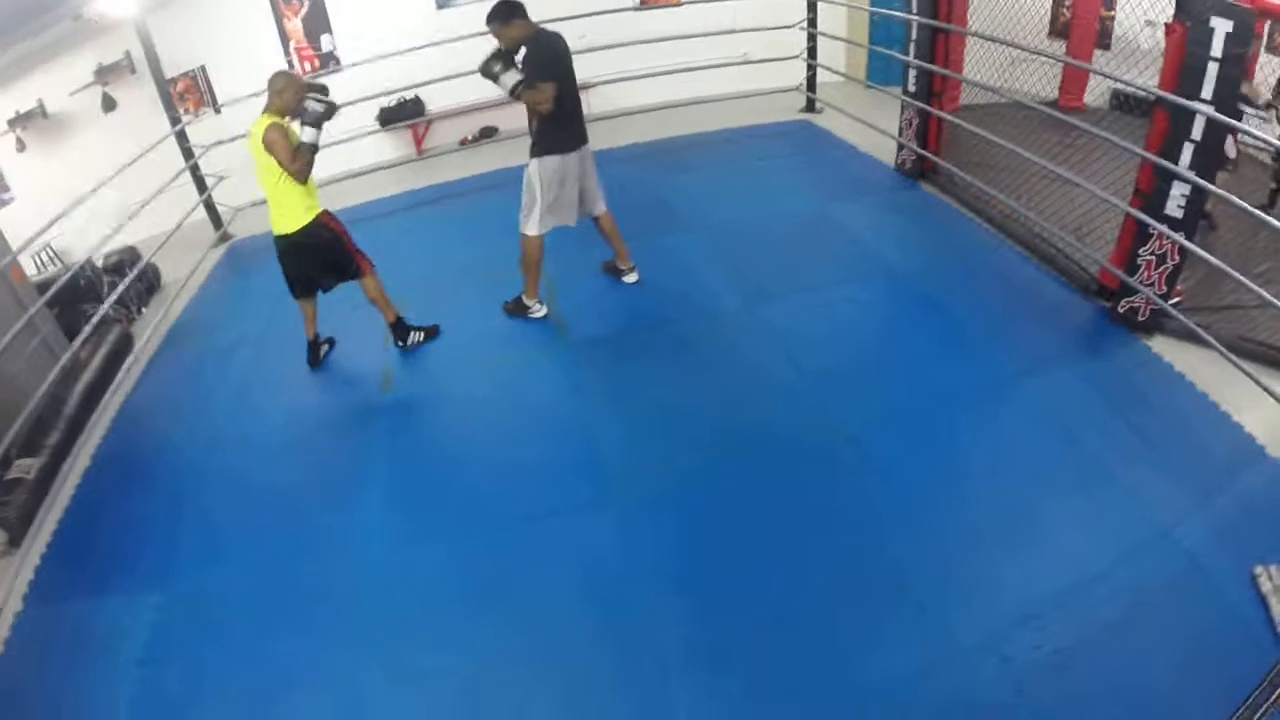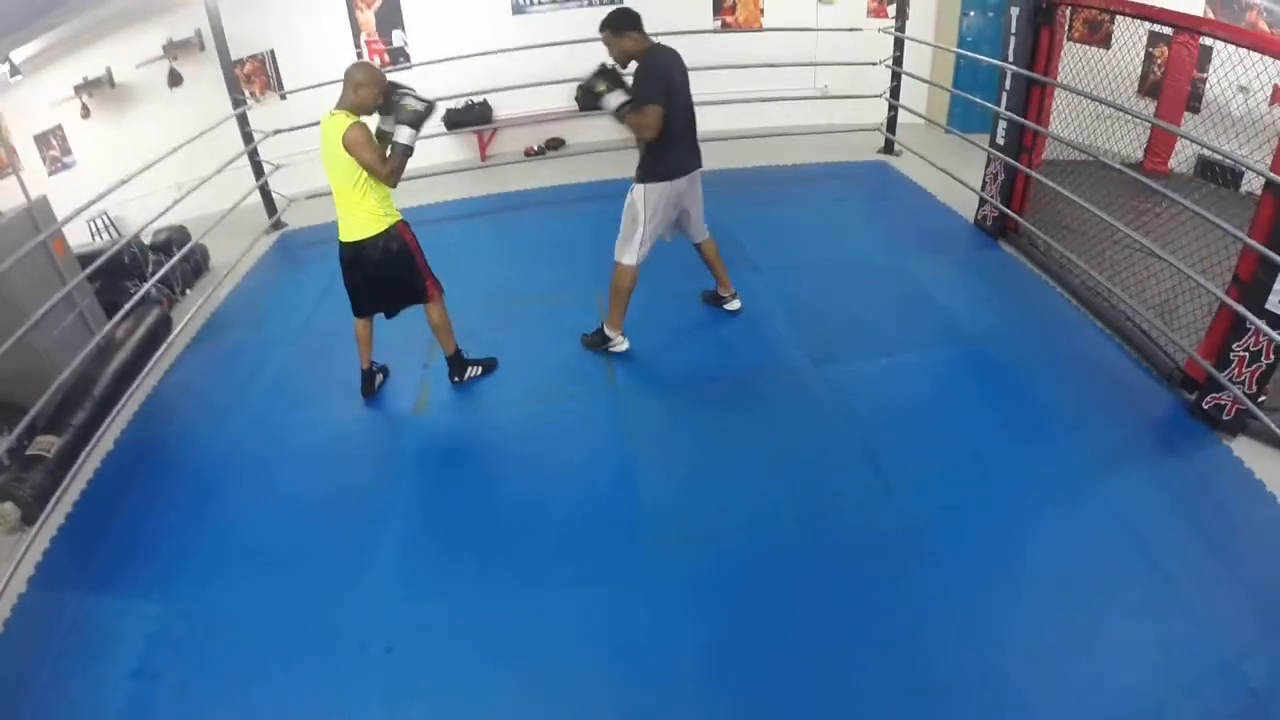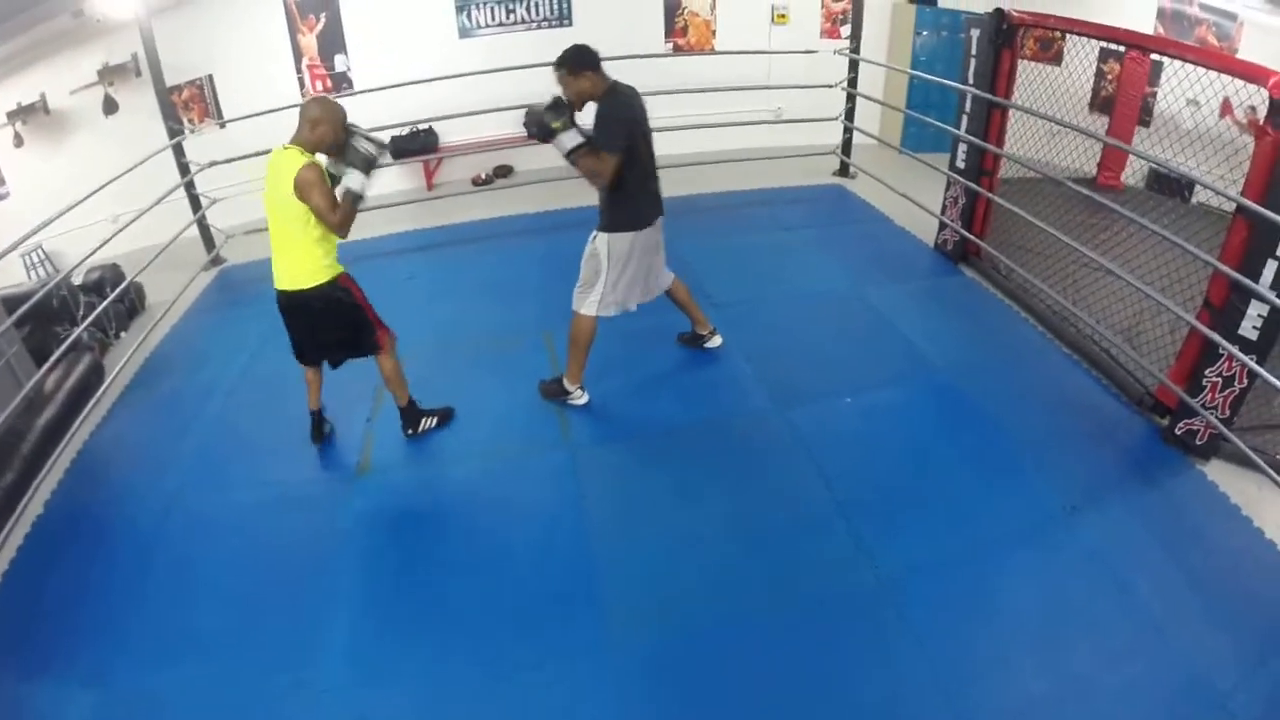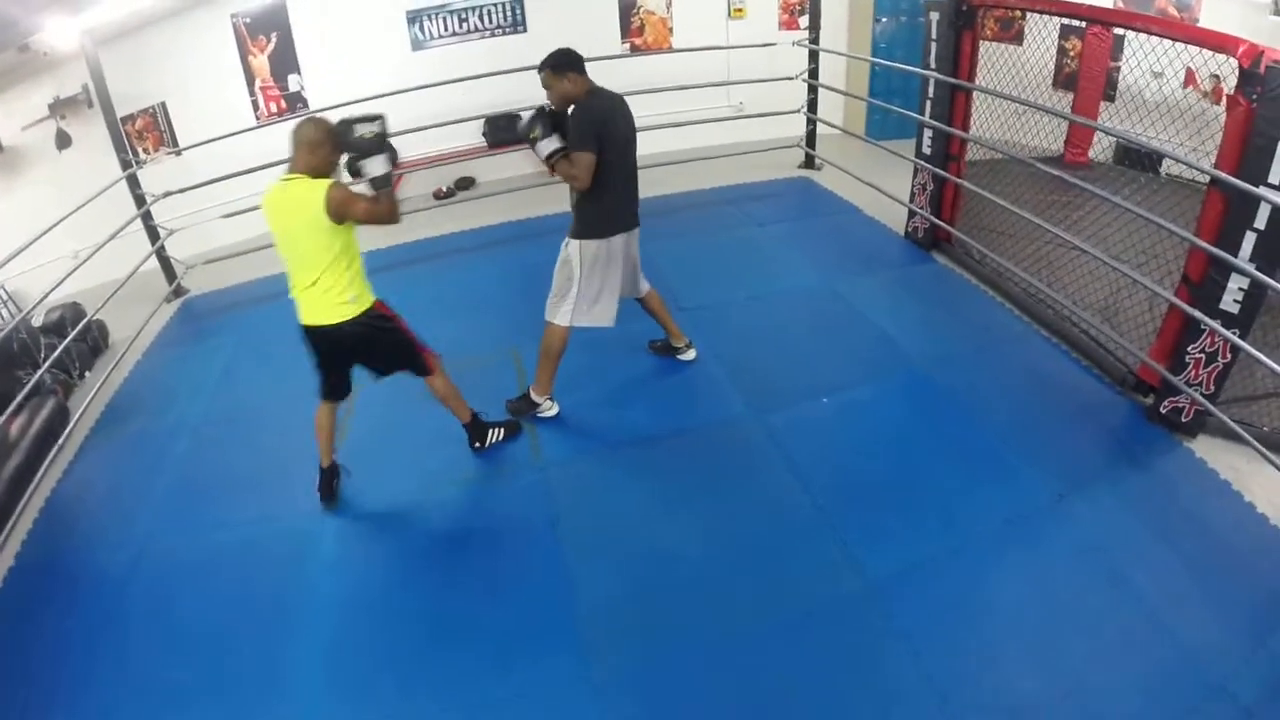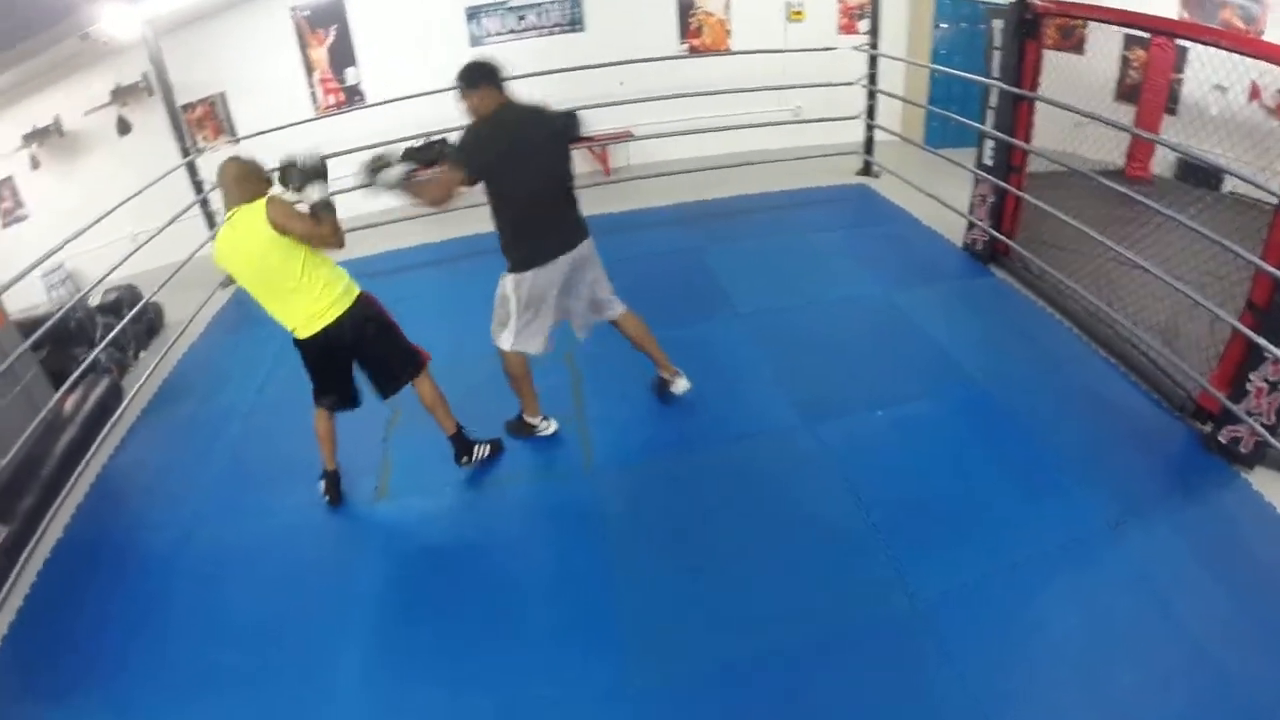
dt=1s
person 1, frame 1
left shoulder: (538, 51)
right shoulder: (552, 39)
left elbow: (543, 103)
left wrist: (508, 79)
right wrist: (514, 73)
left hip: (551, 150)
right hip: (576, 142)
left knee: (531, 226)
right knee: (596, 207)
left ankle: (531, 300)
right ankle: (625, 266)
person 1, frame 2
left shoulder: (650, 69)
right shoulder: (668, 56)
left elbow: (648, 129)
left wrist: (614, 100)
right wrist: (622, 93)
left hip: (658, 176)
right hip: (687, 167)
left knee: (627, 253)
right knee: (699, 233)
left ankle: (613, 333)
right ankle: (727, 294)
person 1, frame 3
left shoulder: (613, 110)
right shoulder: (624, 95)
left elbow: (600, 175)
left wrist: (564, 134)
right wrist: (564, 131)
left hip: (622, 224)
right hip: (648, 213)
left knee: (586, 301)
right knee: (661, 277)
left ankle: (572, 385)
right ankle: (705, 331)
person 1, frame 4
left shoulder: (586, 114)
right shoulder: (614, 102)
left elbow: (581, 178)
left wrist: (547, 141)
right wrist: (558, 131)
left hip: (594, 230)
right hip: (625, 221)
left knee: (560, 311)
right knee: (636, 285)
left ankle: (540, 397)
right ankle: (680, 343)
person 1, frame 5
left shoulder: (483, 136)
right shoulder: (551, 120)
left elbow: (439, 191)
left wrist: (396, 173)
left hip: (533, 261)
right hip: (577, 243)
left knee: (511, 340)
right knee: (613, 310)
left ankle: (535, 419)
right ankle: (671, 374)
person 2, frame 1
left shoulder: (259, 129)
right shoulder: (274, 130)
left elbow: (294, 162)
right elbow: (300, 174)
left wrist: (308, 126)
right wrist: (310, 129)
left hip: (284, 232)
right hip: (309, 223)
left knee: (305, 288)
right knee: (364, 269)
left ankle: (314, 347)
right ankle: (401, 332)
person 2, frame 2
left shoulder: (330, 122)
right shoulder: (353, 130)
right elbow: (389, 177)
left wrist: (388, 123)
right wrist: (408, 129)
left hip: (351, 238)
right hip: (383, 232)
left knee: (362, 309)
right knee: (431, 294)
left ankle: (368, 377)
right ankle: (458, 366)
person 2, frame 3
left shoulder: (277, 158)
right shoulder: (307, 170)
right elbow: (340, 226)
left wrist: (338, 172)
right wrist: (357, 175)
left hip: (286, 285)
right hip: (322, 282)
left knee: (310, 356)
right knee: (382, 343)
left ankle: (316, 423)
right ankle: (411, 417)
person 2, frame 4
left shoulder: (272, 198)
right shoulder: (330, 194)
right elbow: (387, 214)
right wrist: (376, 162)
left hip: (312, 323)
right hip: (355, 315)
left knee: (330, 396)
right knee: (429, 365)
left ankle: (326, 477)
right ankle: (478, 432)
person 2, frame 5
left shoulder: (220, 249)
right shoulder: (270, 208)
right elbow: (333, 239)
right wrist: (318, 195)
left hip: (308, 334)
right hip: (347, 311)
left knee: (324, 403)
right knee: (416, 368)
left ankle: (331, 480)
right ankle: (463, 446)
